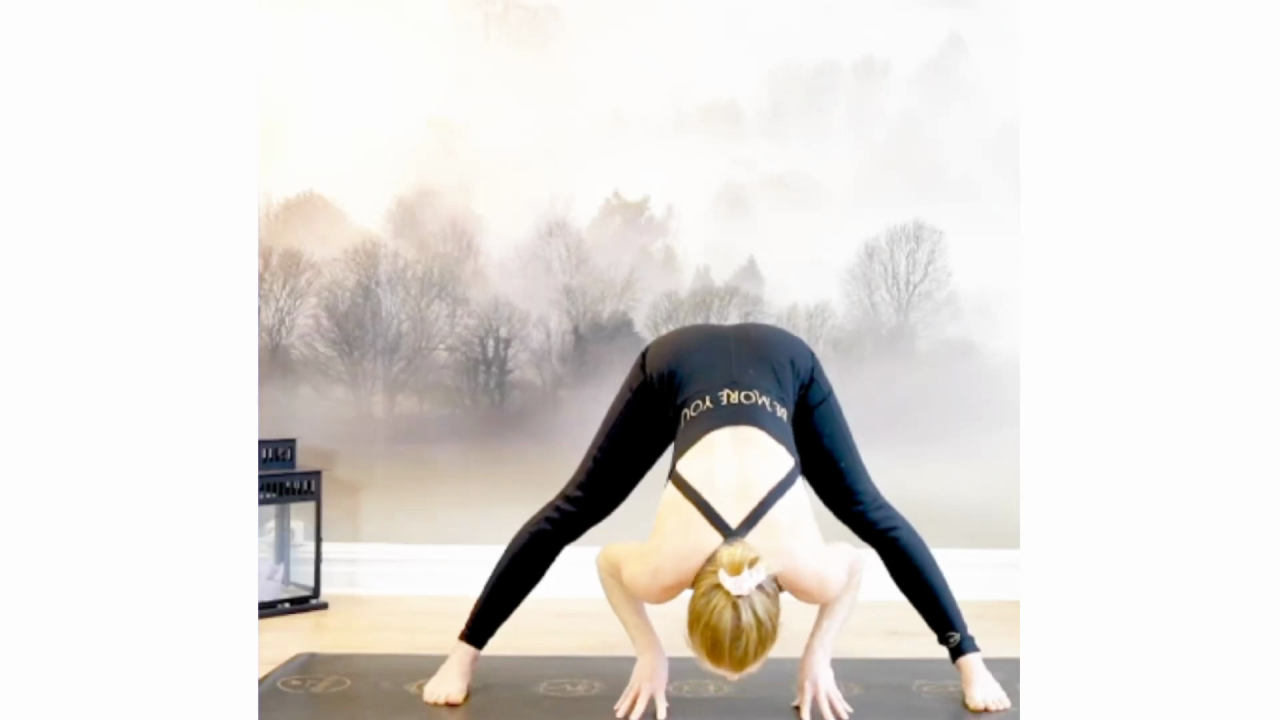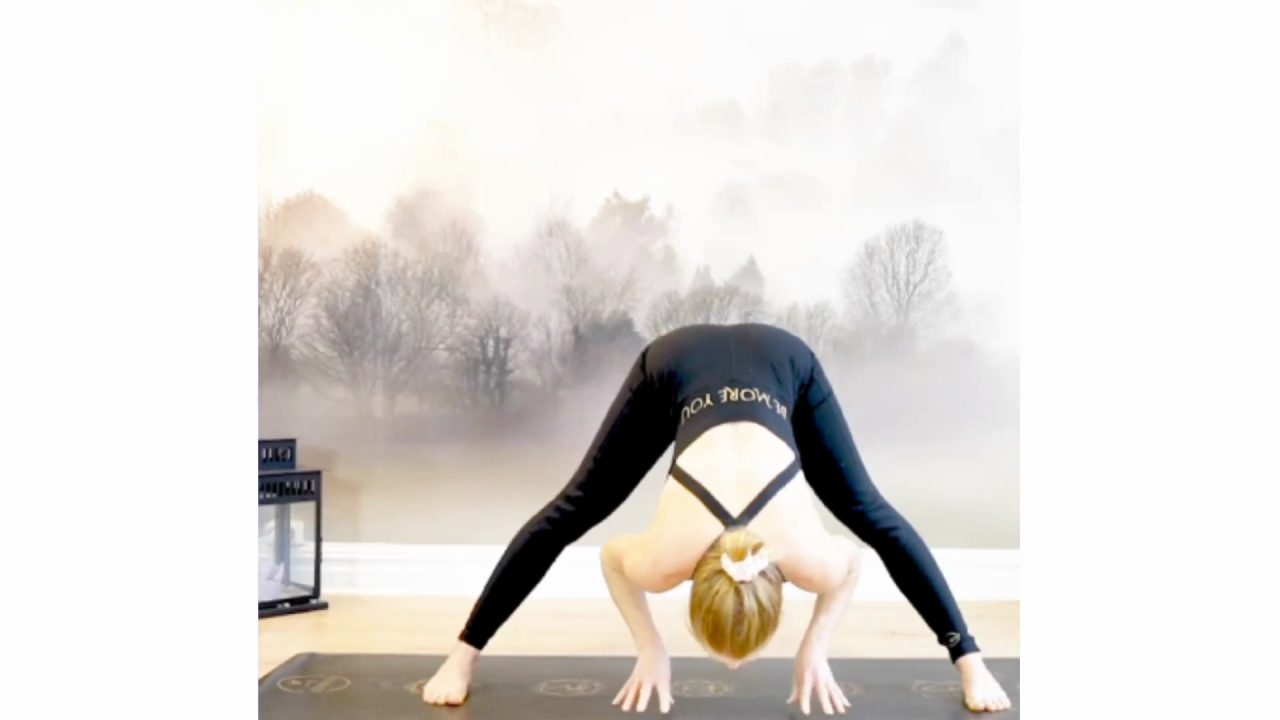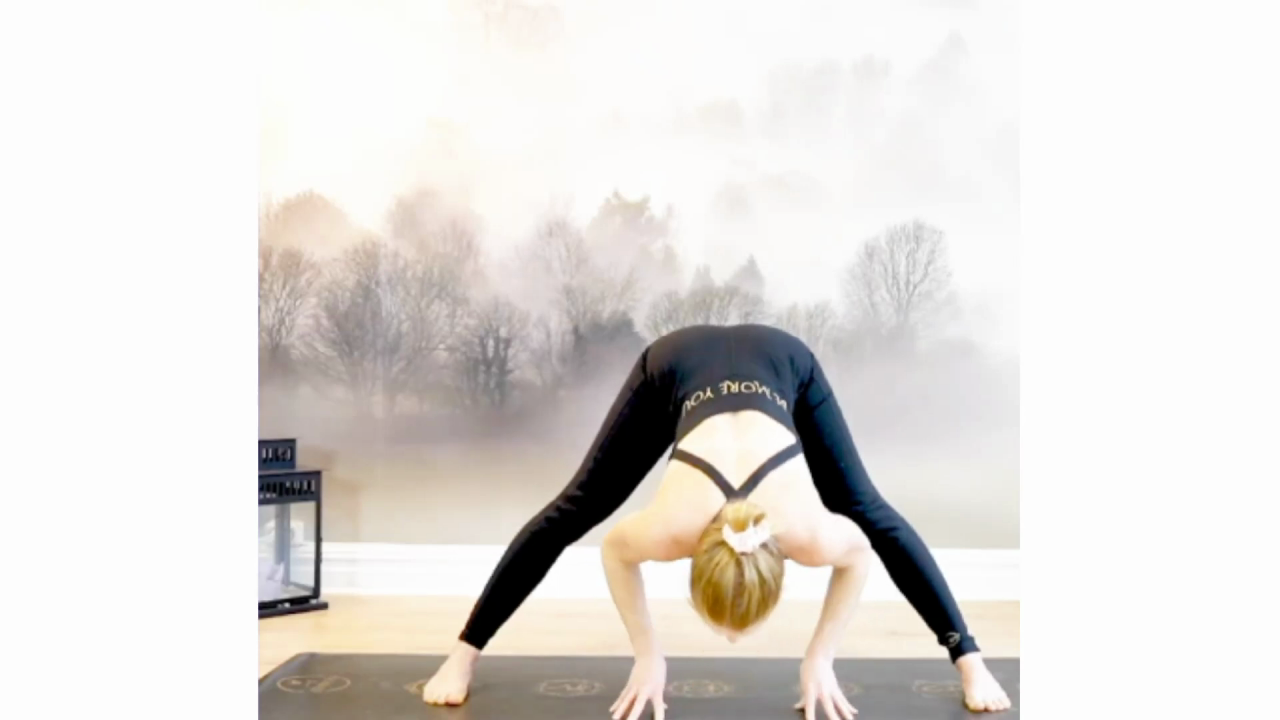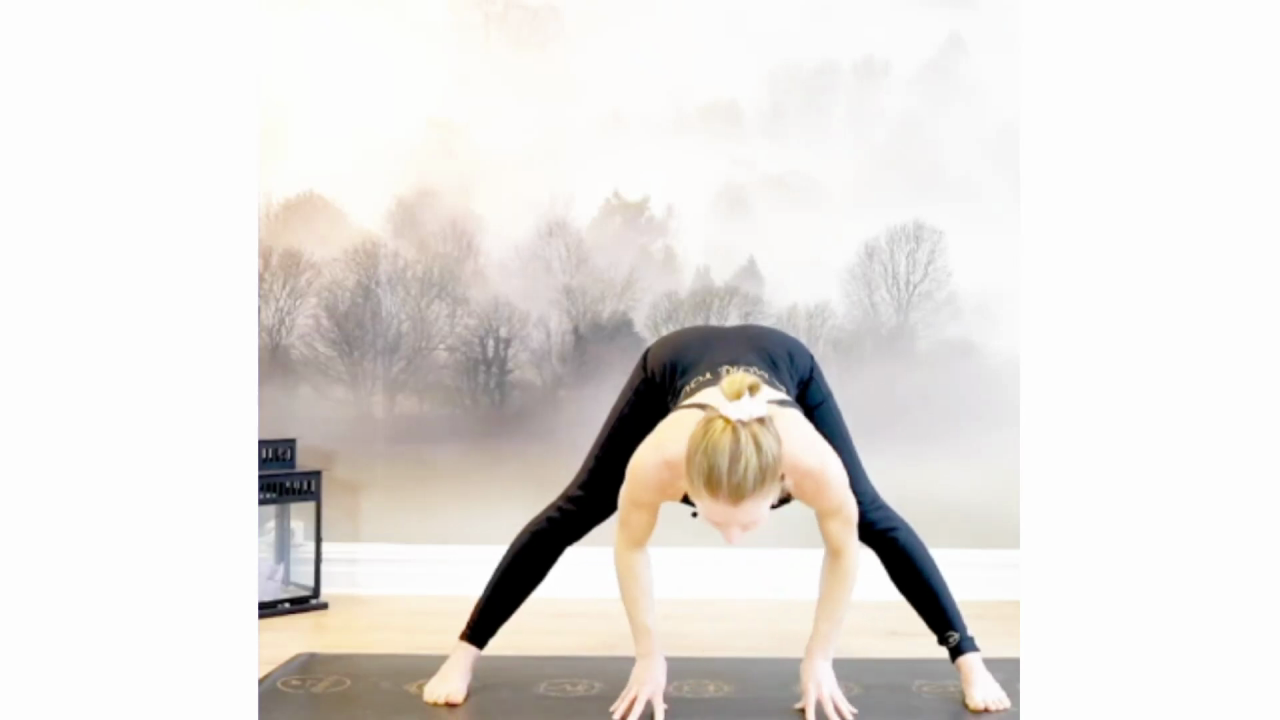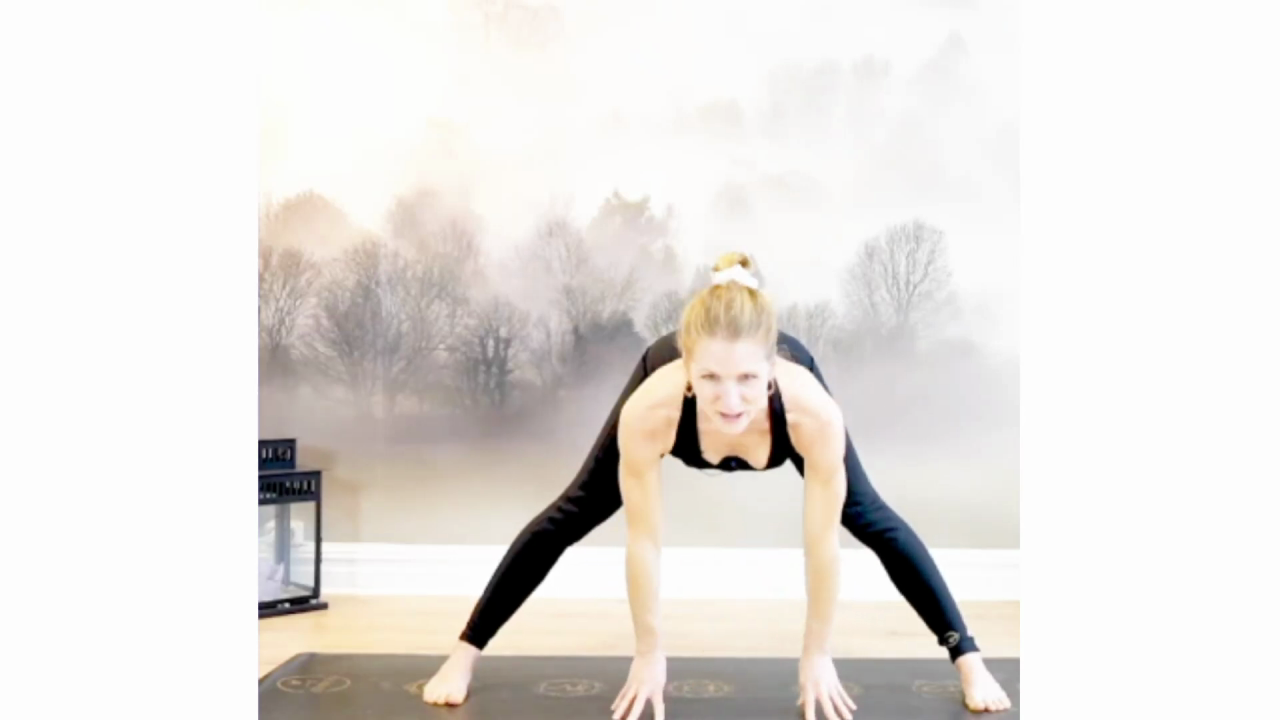
dt=0.4s
person 1, frame 1
left shoulder: (808, 571)
right shoulder: (660, 571)
left elbow: (855, 564)
right elbow: (606, 562)
left wrist: (819, 654)
right wrist: (649, 653)
left hip: (782, 362)
right hip: (677, 363)
left knee: (872, 515)
right knee: (571, 511)
left ankle: (968, 659)
right ankle: (465, 650)
person 1, frame 2
left shoulder: (808, 560)
right shoulder: (663, 561)
left elbow: (853, 560)
right elbow: (611, 557)
left wrist: (813, 648)
right wrist: (651, 651)
left hip: (782, 361)
right hip: (677, 363)
left knee: (871, 516)
right knee: (572, 511)
left ankle: (968, 659)
right ankle: (465, 652)
person 1, frame 3
left shoulder: (811, 534)
right shoulder: (667, 530)
left elbow: (859, 555)
right elbow: (613, 551)
left wrist: (820, 658)
right wrist: (647, 656)
left hip: (783, 361)
right hip: (677, 363)
left knee: (873, 516)
right knee: (573, 511)
left ankle: (968, 659)
right ankle: (465, 650)
person 1, frame 4
left shoulder: (815, 461)
right shoulder: (656, 461)
left elbow: (843, 552)
right elbow: (630, 547)
left wrist: (819, 658)
right wrist: (648, 657)
left hip: (787, 363)
right hip: (675, 363)
left knee: (873, 520)
right knee: (573, 513)
left ankle: (968, 660)
right ankle: (466, 652)
person 1, frame 5
left shoulder: (812, 409)
right shoulder: (648, 410)
left elbow: (823, 542)
right elbow: (643, 541)
left wrist: (816, 655)
right wrist: (648, 655)
left hip: (785, 405)
right hip: (670, 379)
left knee: (870, 519)
right knee: (571, 514)
left ankle: (967, 657)
right ankle: (465, 651)
